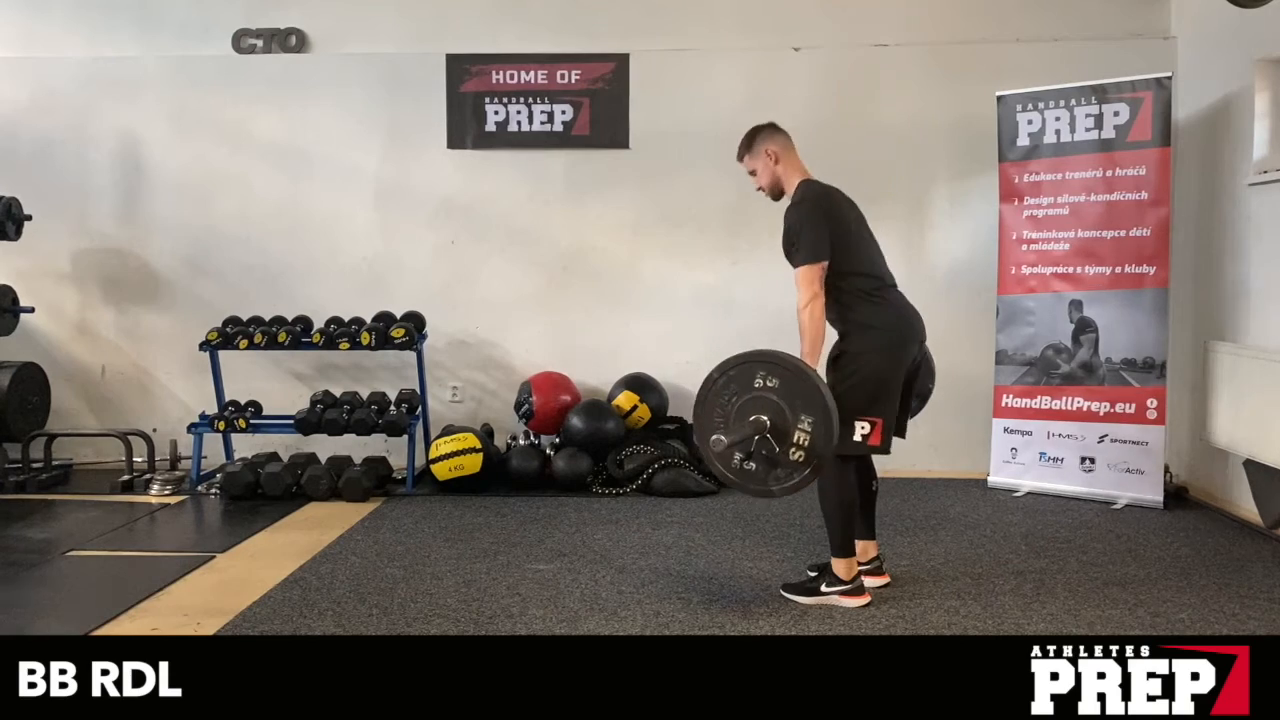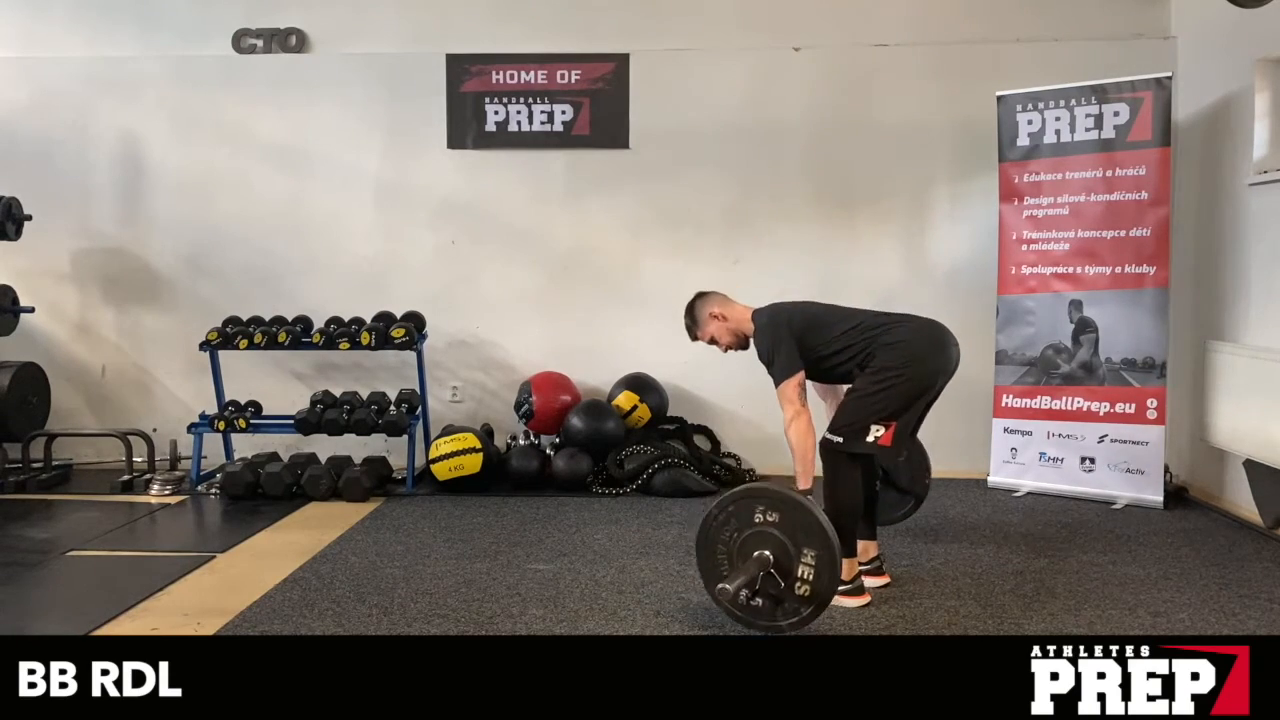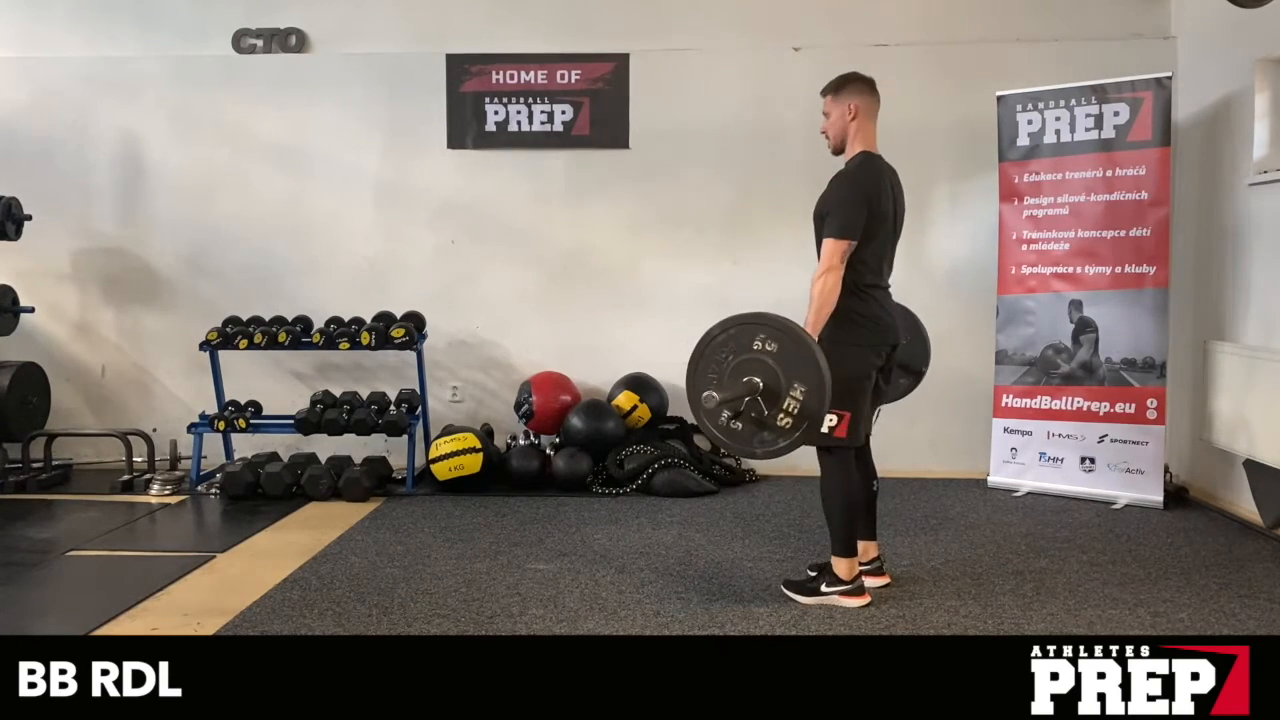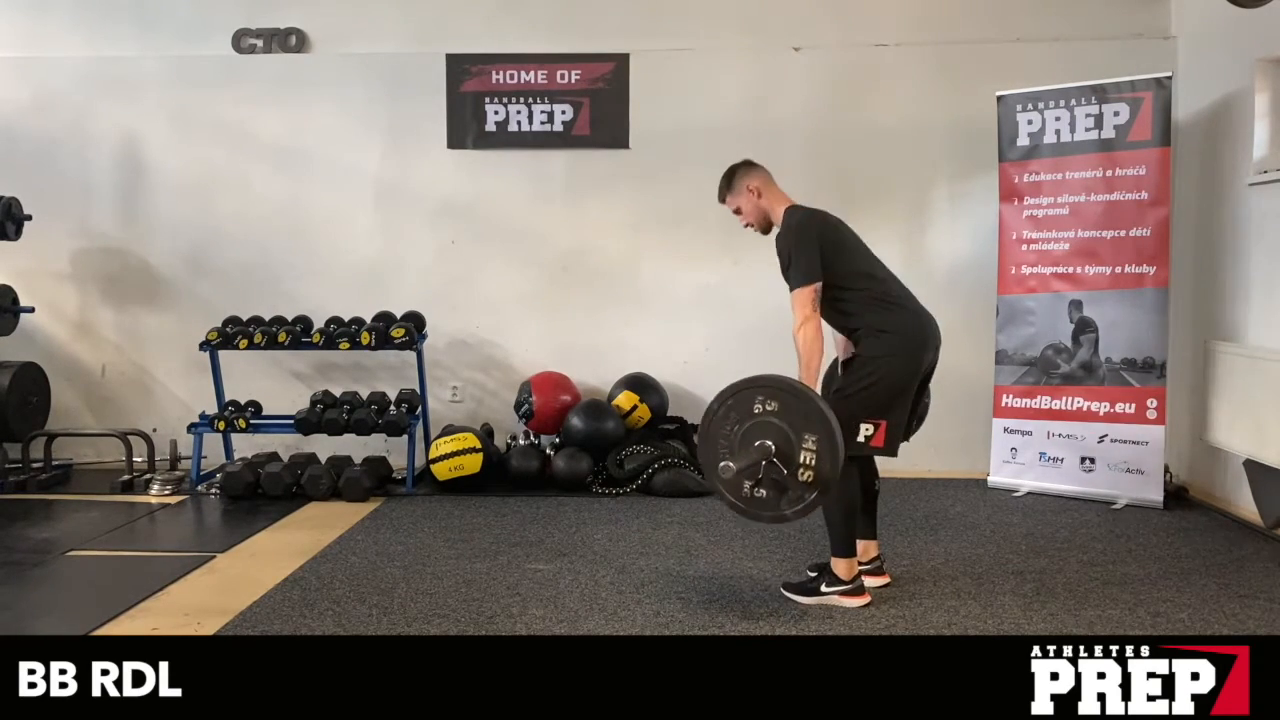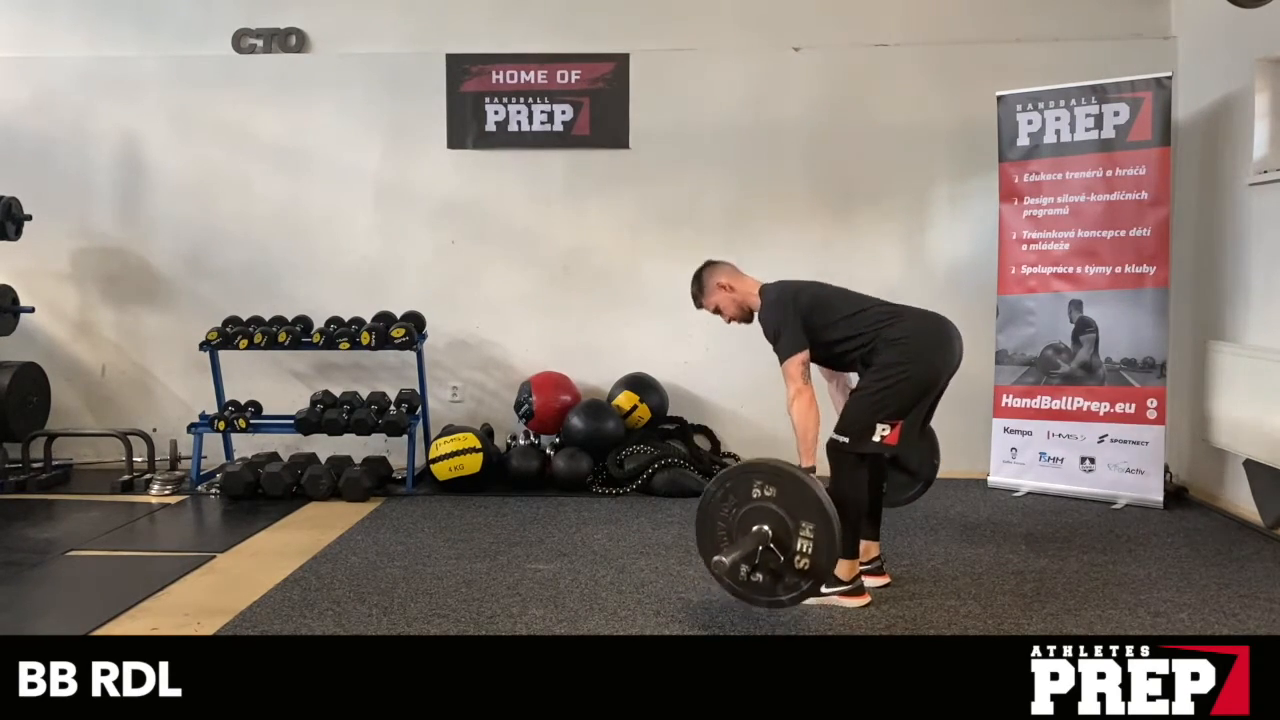
dt=1s
person 1, frame 1
left shoulder: (804, 208)
right shoulder: (827, 199)
left elbow: (812, 297)
left hip: (877, 337)
right hip: (899, 329)
left knee: (831, 448)
right knee: (850, 445)
left ankle: (843, 579)
right ankle: (867, 558)
person 1, frame 2
left shoulder: (769, 330)
right shoulder: (784, 322)
left elbow: (796, 414)
right elbow: (833, 394)
left wrist: (803, 493)
left hip: (914, 355)
right hip: (932, 346)
left knee: (839, 447)
right knee: (853, 444)
left ankle: (845, 577)
right ankle: (868, 559)
person 1, frame 3
left shoulder: (851, 181)
right shoulder: (886, 178)
left elbow: (831, 270)
left wrist: (805, 343)
left hip: (849, 333)
right hip: (877, 327)
left knee: (835, 448)
right knee: (853, 445)
left ankle: (844, 578)
right ankle: (868, 558)
person 1, frame 4
left shoulder: (795, 231)
right shoulder: (811, 224)
left elbow: (807, 318)
right wrist: (846, 376)
left hip: (894, 342)
right hip: (916, 336)
right knee: (852, 446)
left ankle: (843, 578)
right ankle: (868, 559)
person 1, frame 5
left shoulder: (775, 307)
right shoulder: (791, 299)
left elbow: (800, 392)
right elbow: (836, 372)
left wrist: (806, 473)
right wrist: (852, 427)
left hip: (915, 350)
right hip: (935, 340)
left knee: (848, 448)
right knee: (864, 444)
left ankle: (845, 579)
right ankle: (868, 560)
